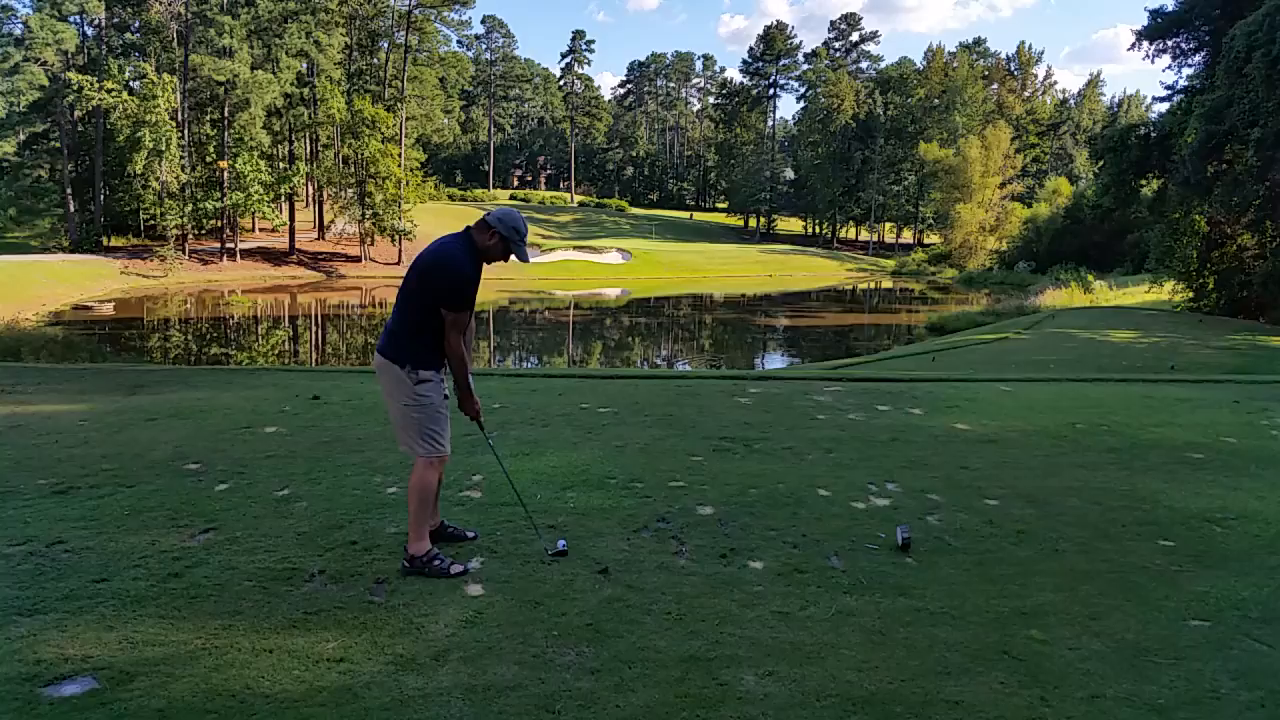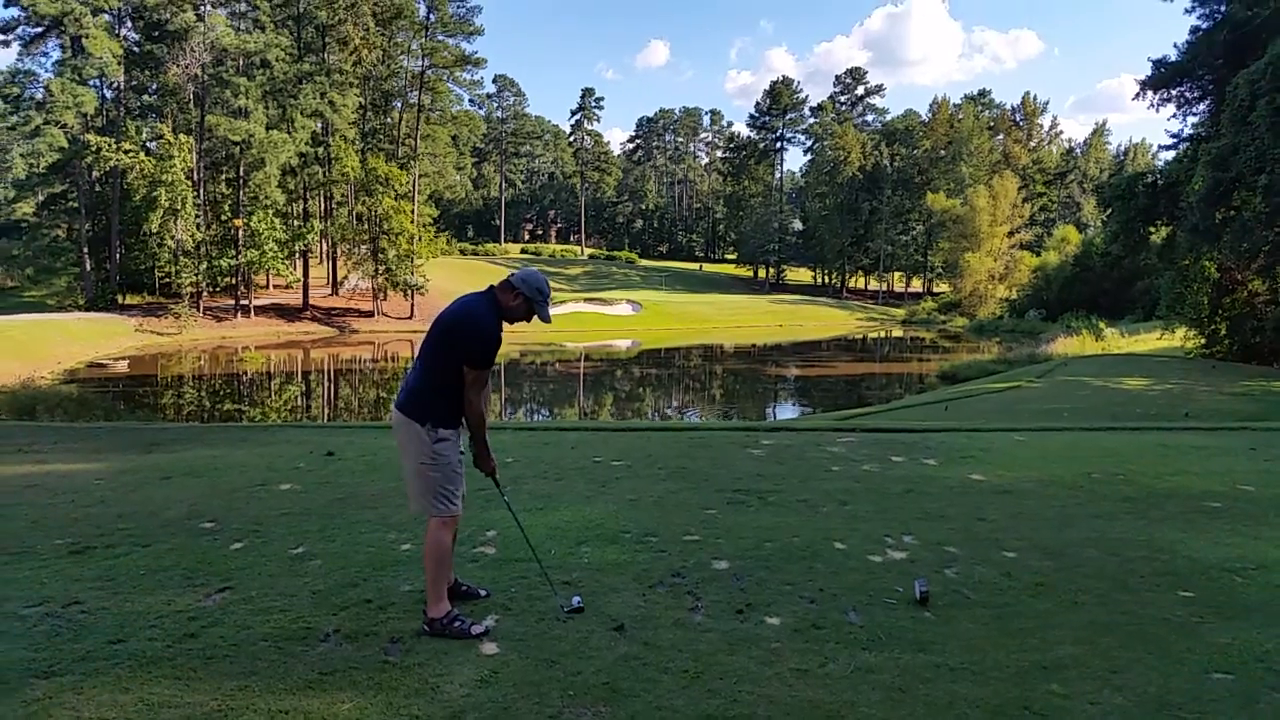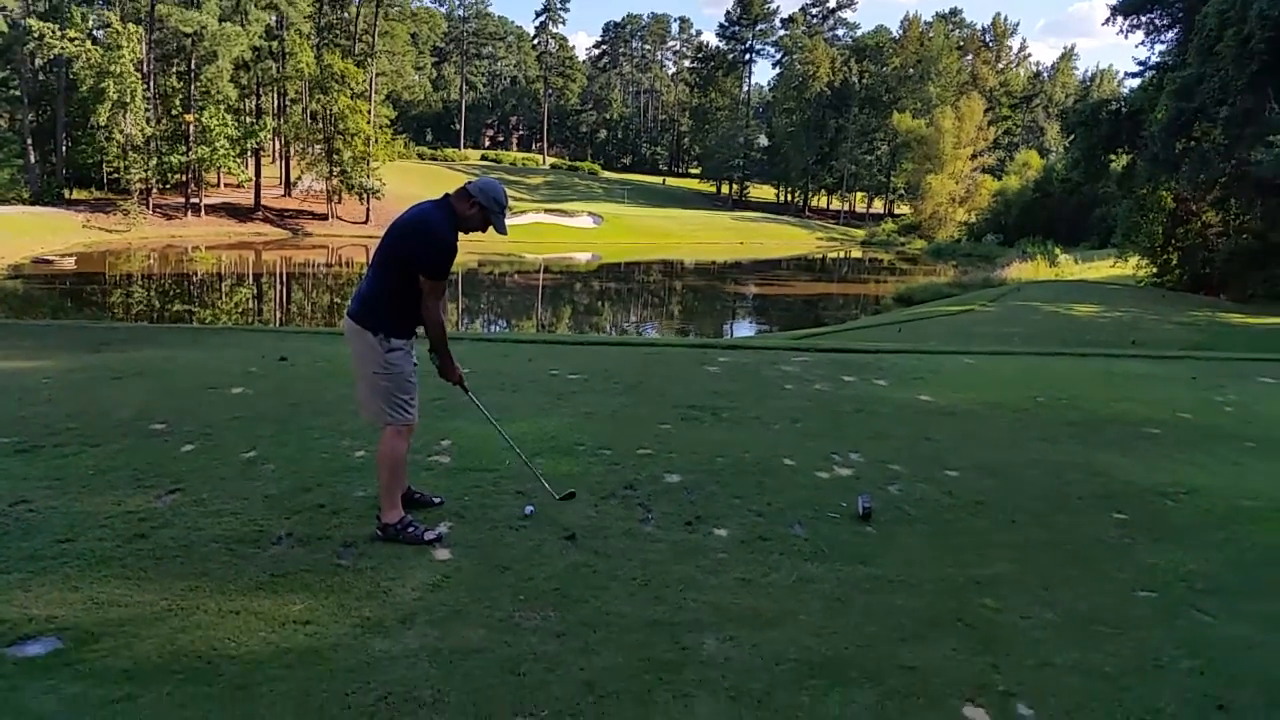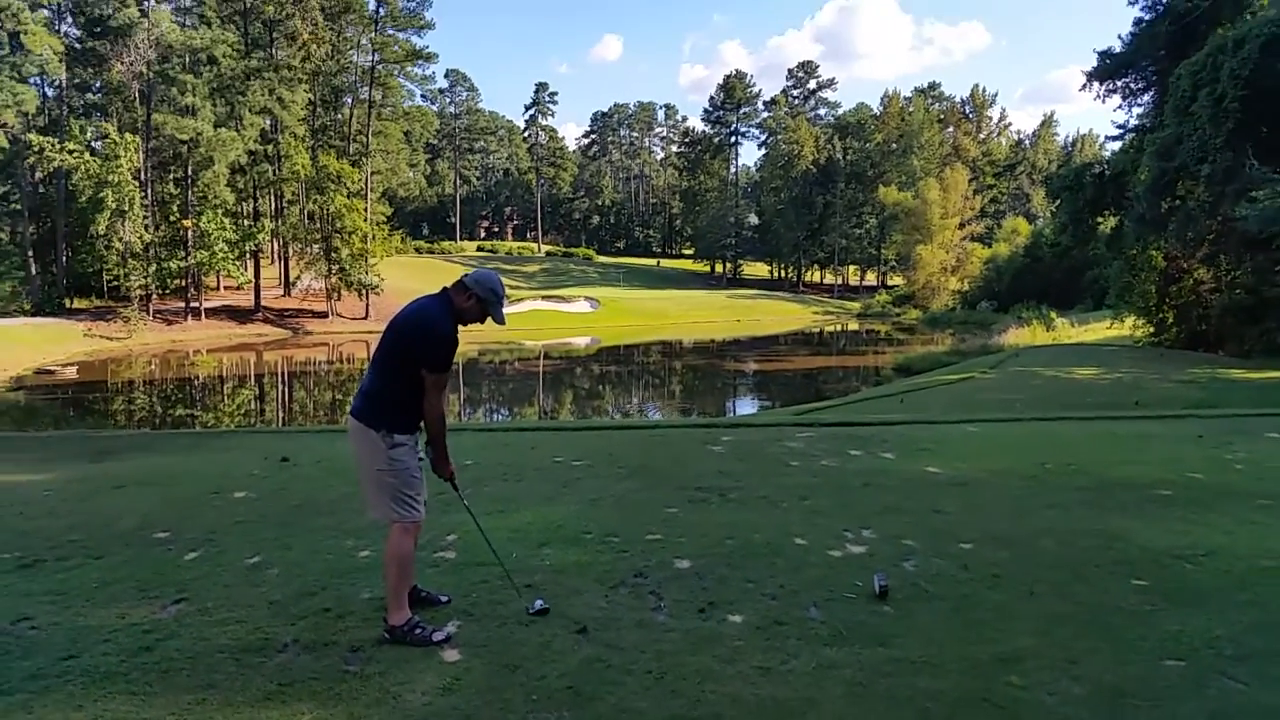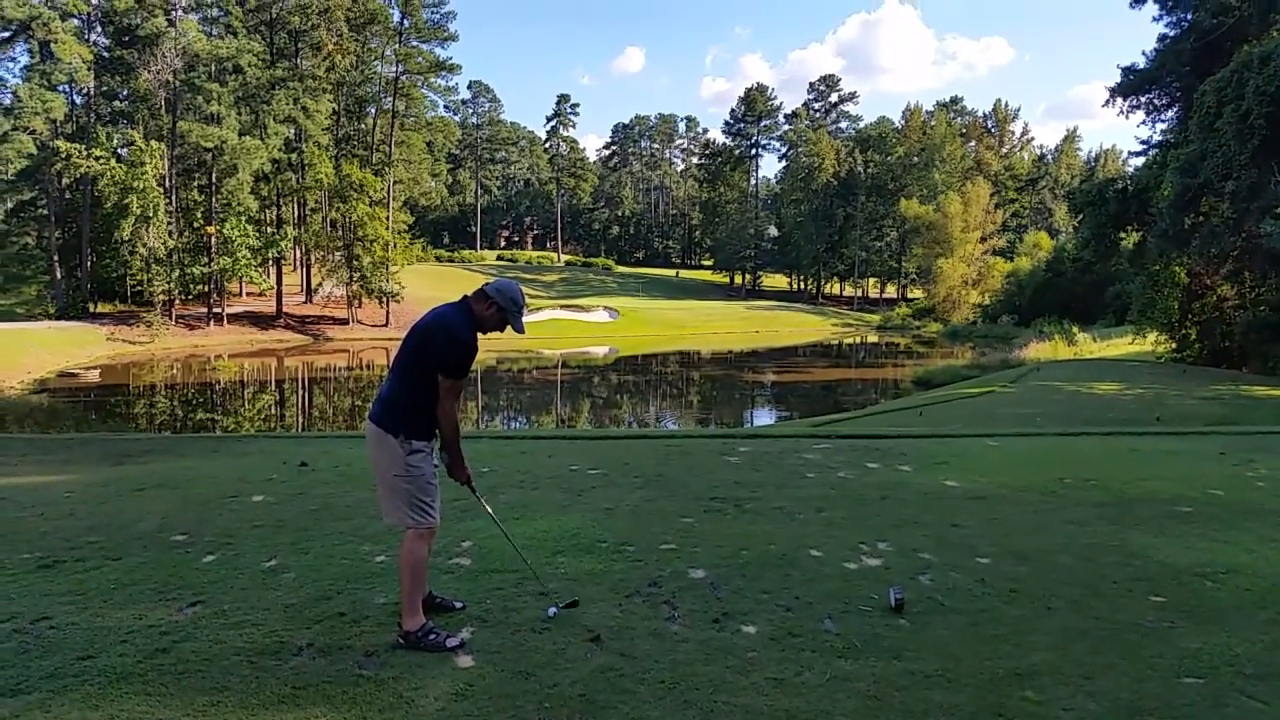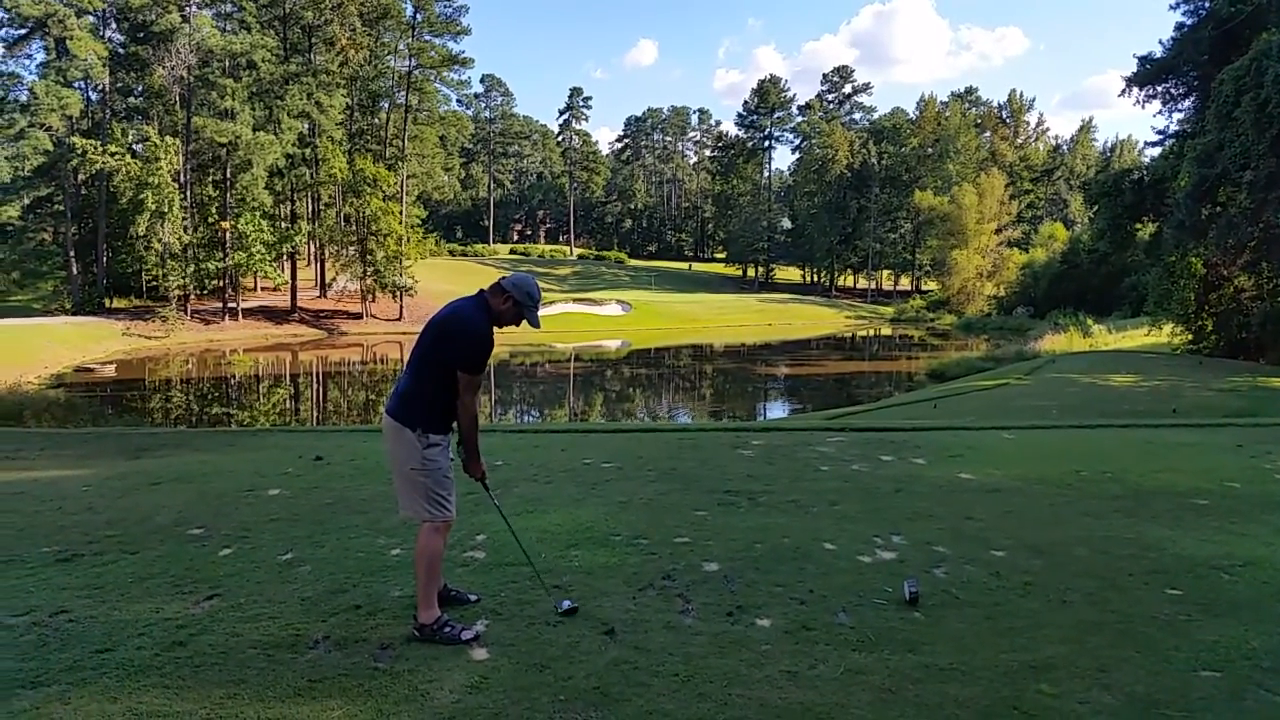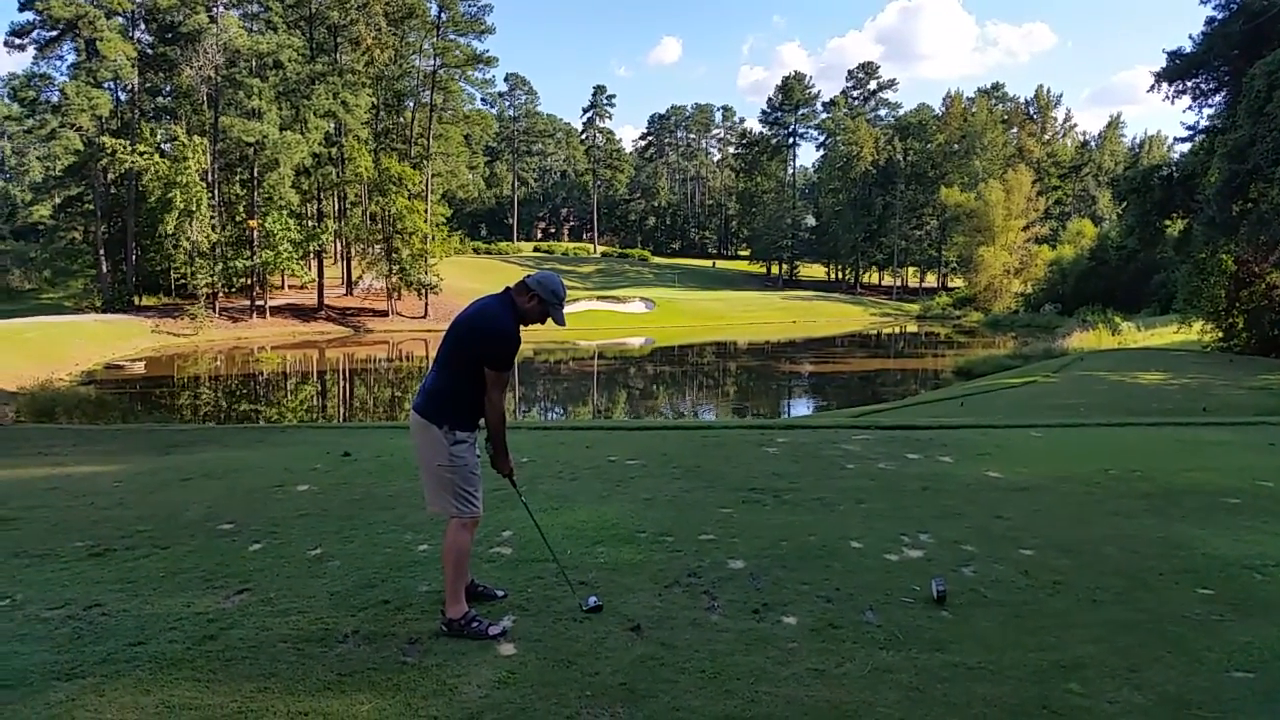
dt=0.7s
person 1, frame 1
left shoulder: (461, 252)
right shoulder: (457, 264)
left elbow: (464, 323)
right elbow: (453, 337)
left wrist: (467, 377)
right wrist: (466, 394)
left hip: (418, 360)
right hip: (408, 364)
left knee: (434, 450)
right knee: (431, 455)
left ankle: (431, 524)
right ankle: (418, 550)
person 1, frame 2
left shoulder: (478, 307)
right shoulder: (483, 323)
left elbow: (475, 387)
right elbow: (472, 395)
left wrist: (479, 443)
right wrist: (482, 450)
left hip: (427, 414)
right hip: (426, 421)
left knee: (450, 507)
right knee: (444, 514)
left ankle: (446, 582)
right ankle: (437, 612)
person 1, frame 3
left shoulder: (433, 215)
right shoulder: (439, 232)
left elbow: (430, 297)
right elbow: (430, 304)
left wrist: (438, 351)
right wrist: (445, 360)
left hip: (381, 324)
right hip: (379, 331)
left knee: (401, 417)
right knee: (398, 422)
left ankle: (398, 490)
right ankle: (390, 518)
person 1, frame 4
left shoulder: (431, 309)
right shoulder: (438, 326)
right elbow: (433, 400)
left wrist: (434, 449)
right wrist: (441, 457)
left hip: (387, 421)
right hip: (384, 428)
left knee: (411, 513)
right knee: (406, 520)
left ankle: (405, 588)
right ankle: (398, 619)
person 1, frame 5
left shoulder: (451, 316)
right shoulder: (458, 333)
right elbow: (446, 406)
left wrist: (447, 452)
right wrist: (456, 461)
left hip: (402, 427)
right hip: (401, 434)
left knee: (424, 520)
right knee: (420, 526)
left ankle: (420, 594)
right ankle: (412, 624)
person 1, frame 6
left shoulder: (467, 311)
right shoulder: (475, 328)
right elbow: (466, 400)
left wrist: (465, 447)
right wrist: (473, 457)
left hip: (417, 420)
right hip: (418, 427)
left knee: (437, 514)
right knee: (436, 519)
left ankle: (435, 587)
right ankle: (427, 617)
person 1, frame 7
left shoulder: (493, 308)
right shoulder: (502, 326)
right elbow: (493, 397)
left wrist: (494, 446)
right wrist: (501, 454)
left hip: (444, 417)
right hip: (445, 425)
left knee: (464, 511)
right knee: (464, 516)
left ankle: (462, 583)
right ankle: (455, 612)
